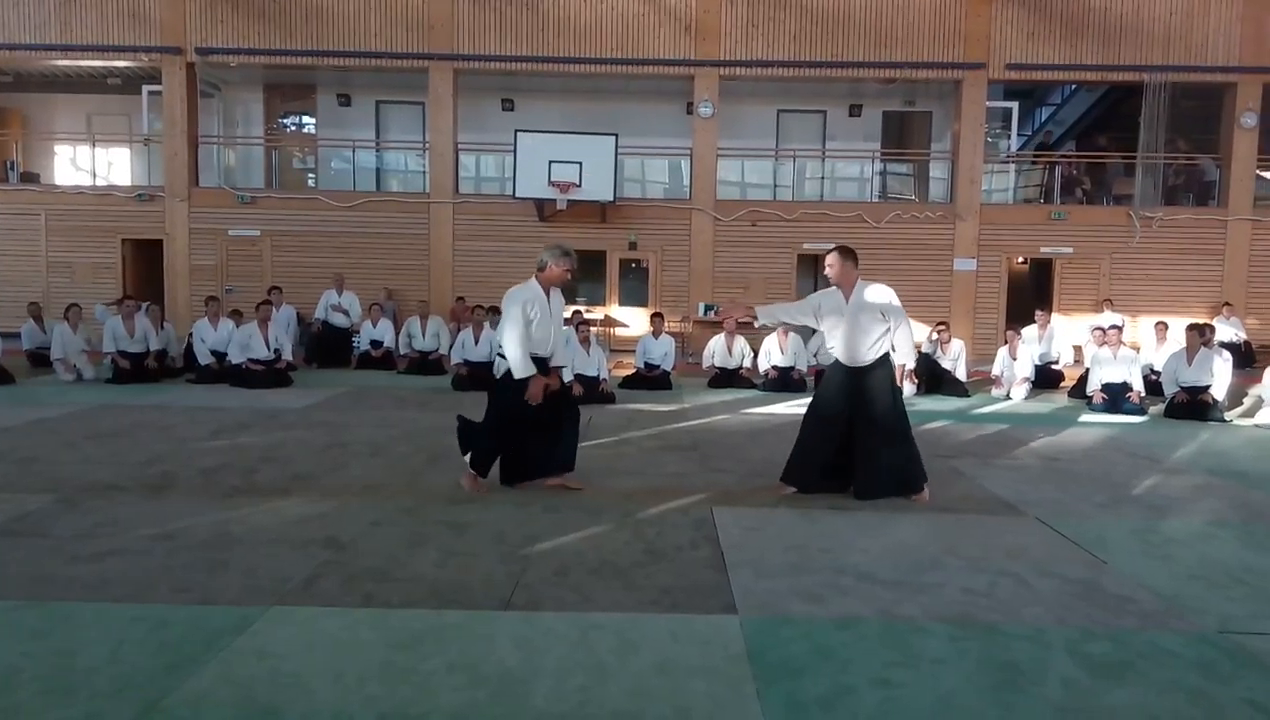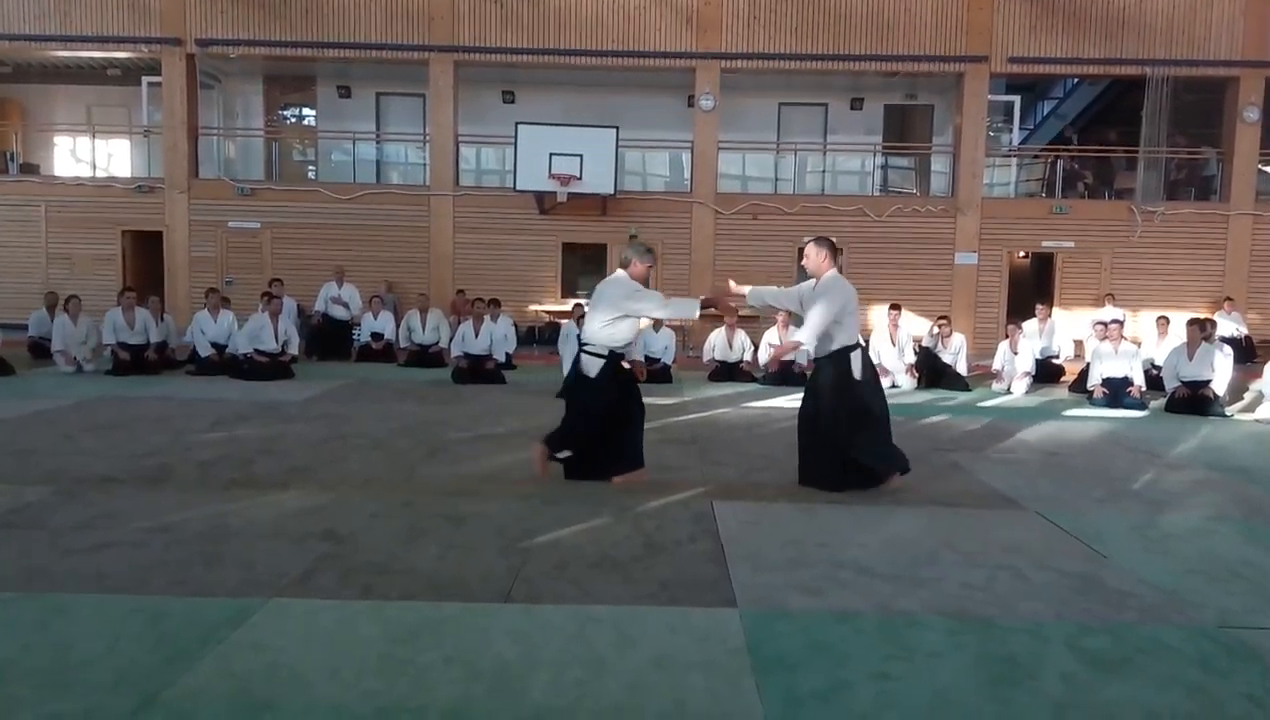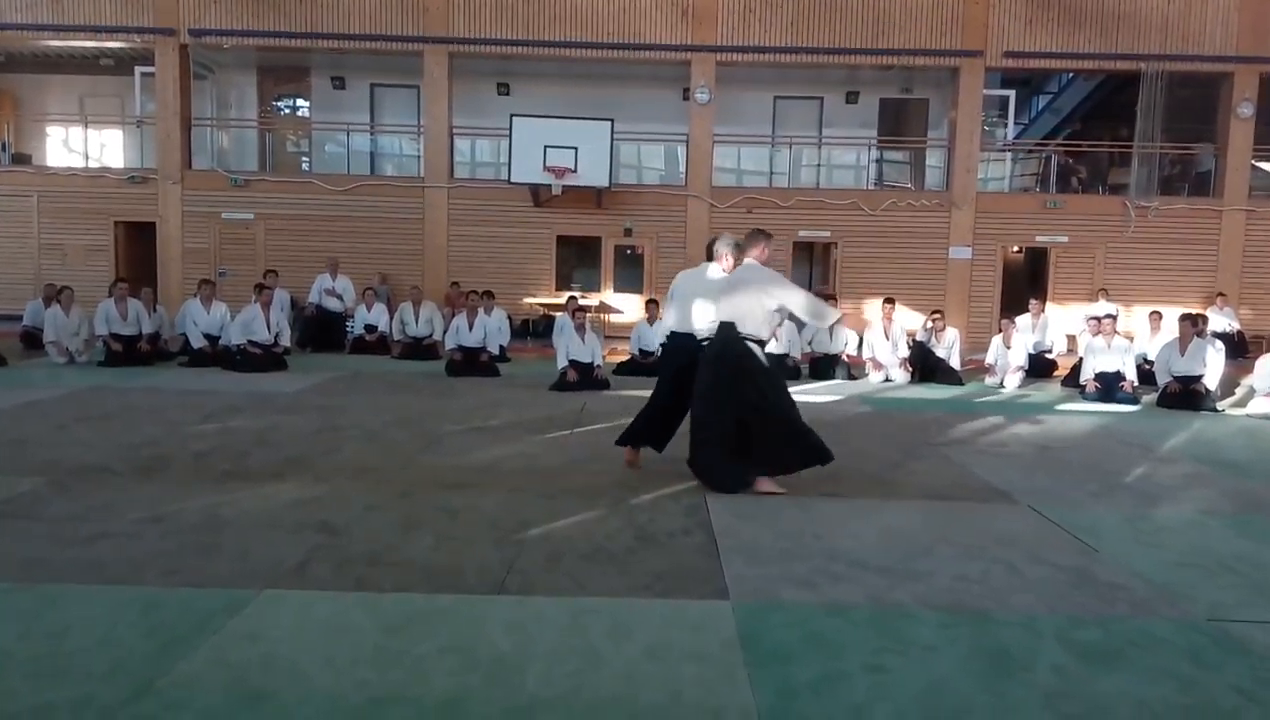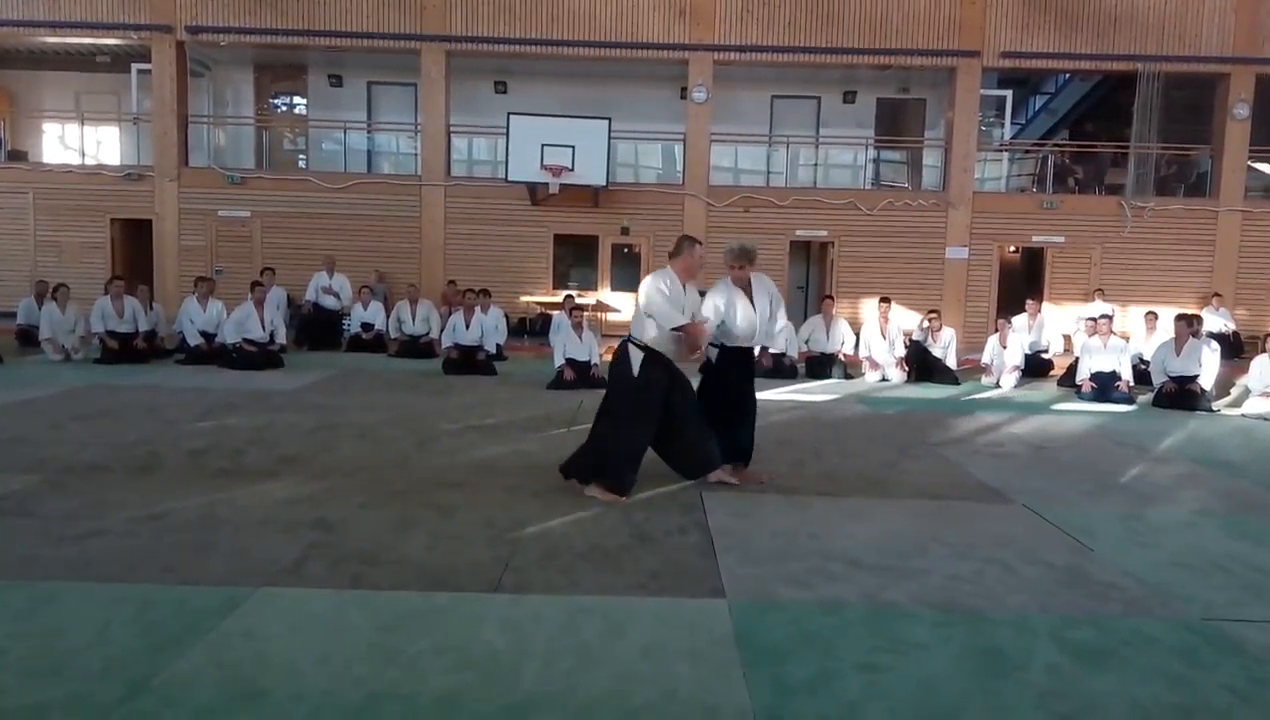
dt=0.5s
person 1, frame 1
left shoulder: (881, 294)
right shoulder: (823, 299)
left elbow: (901, 328)
right elbow: (790, 311)
left wrist: (902, 364)
right wrist: (749, 311)
left hip: (877, 372)
right hip: (841, 371)
left knee: (889, 431)
right knee: (819, 424)
left ankle: (913, 484)
right ankle: (804, 480)
person 1, frame 2
left shoulder: (838, 287)
right shoulder: (811, 288)
left elbow: (820, 319)
right elbow: (780, 296)
left wrist: (791, 344)
right wrist: (742, 290)
left hip: (847, 363)
right hip: (827, 363)
left knee: (851, 422)
right knee: (814, 420)
left ankle: (889, 467)
right ankle: (829, 474)
person 1, frame 3
left shoulder: (732, 279)
right shoulder: (767, 276)
right elbow: (800, 301)
right wrist: (835, 316)
left hip: (720, 350)
right hip: (745, 352)
left knee: (721, 414)
right knee: (771, 413)
left ankle: (722, 474)
right ankle: (763, 475)
person 1, frame 4
left shoulder: (690, 291)
right shoulder: (655, 282)
left elbow: (693, 322)
right elbow: (661, 311)
left wrist: (696, 338)
right wrist: (690, 328)
left hip: (661, 361)
right hip: (639, 360)
left knee: (685, 413)
right knee: (628, 422)
left ankle: (708, 469)
right ankle: (600, 481)
person 2, frame 1
left shoulder: (557, 296)
right shoulder: (519, 296)
left elbow: (559, 336)
right elbow: (515, 342)
left wrist: (557, 370)
right wrist: (530, 378)
left hip: (540, 366)
right hip: (516, 369)
left knee: (563, 412)
right knee: (503, 423)
left ankle: (555, 473)
right ankle: (473, 470)
person 2, frame 2
left shoulder: (613, 287)
right shoulder: (627, 290)
right elbow: (665, 307)
left wrist: (629, 359)
right wrist: (711, 302)
left hip: (607, 359)
right hip: (597, 361)
left knee: (628, 411)
right knee: (593, 416)
left ankle: (619, 468)
right ankle: (548, 448)
person 2, frame 3
left shoulder: (683, 277)
left elbow: (669, 315)
left hip: (673, 346)
right hip: (702, 351)
left knee: (664, 400)
left ankle: (633, 447)
person 2, frame 4
left shoulder: (765, 285)
right shoulder: (719, 291)
left elbow: (779, 318)
right elbow: (705, 323)
left wrist: (766, 347)
left hip: (746, 355)
right hip: (725, 357)
left knee: (731, 410)
right knee: (740, 409)
right ankle: (738, 465)
